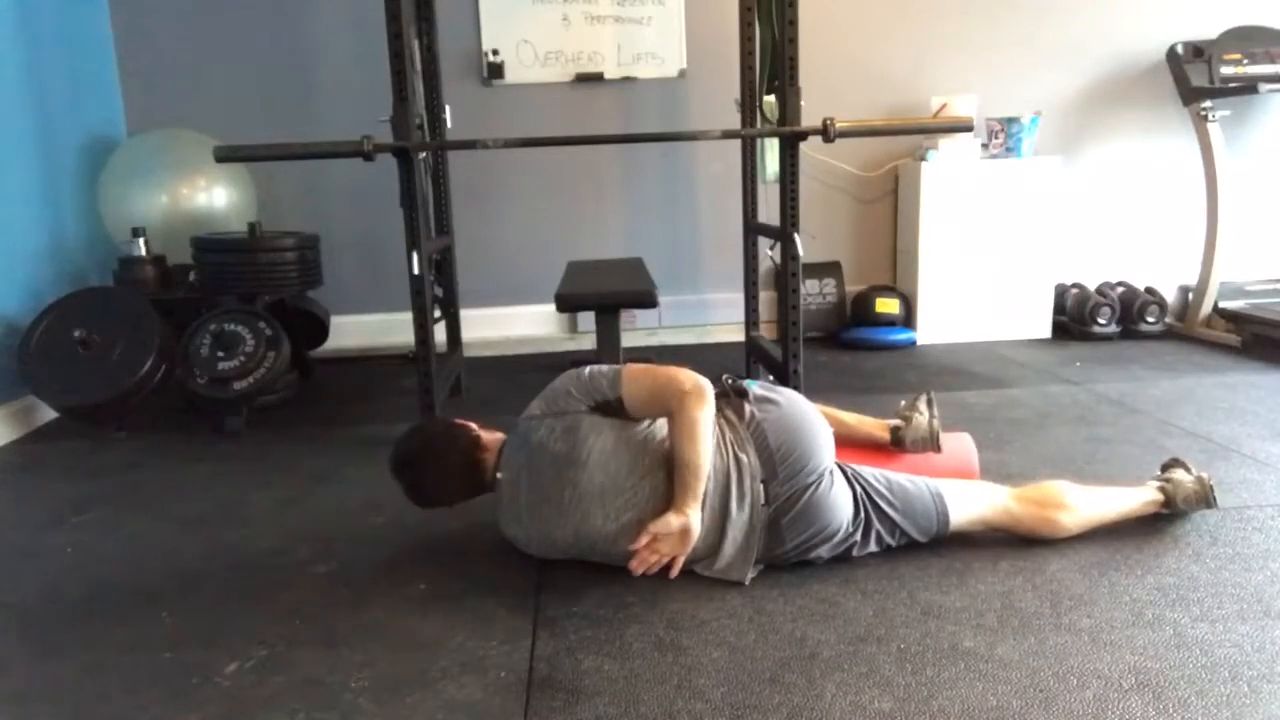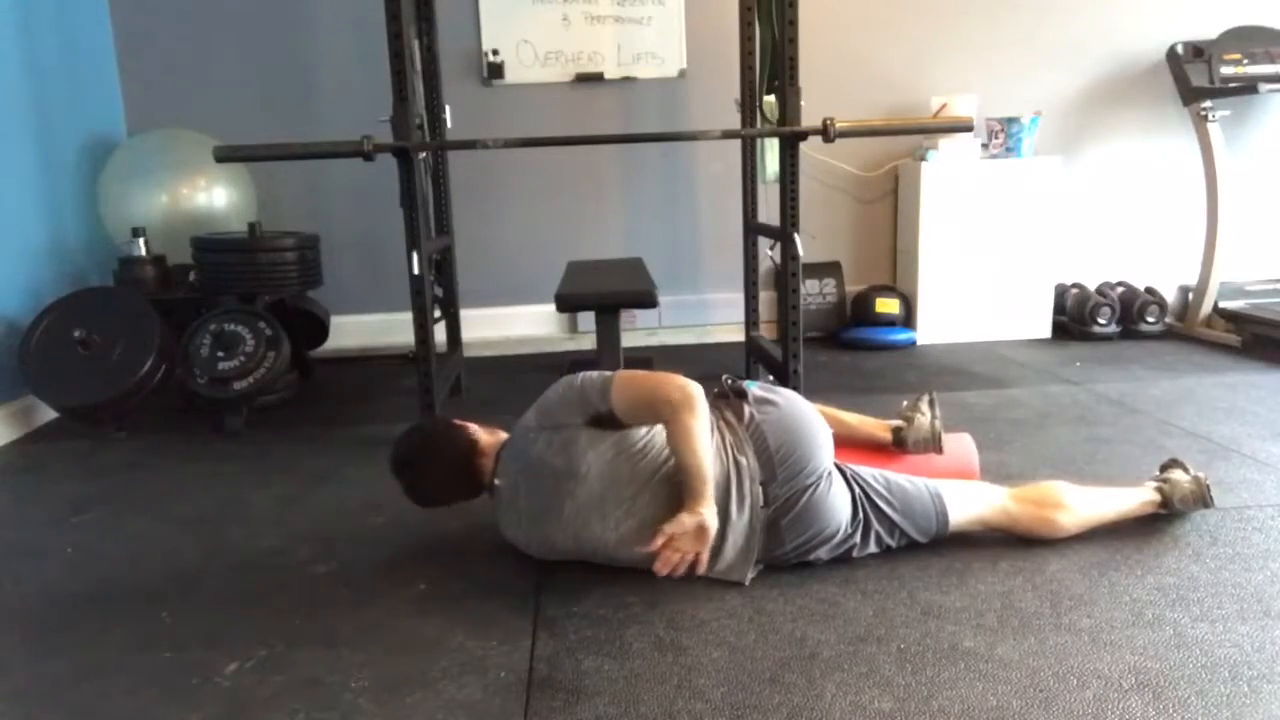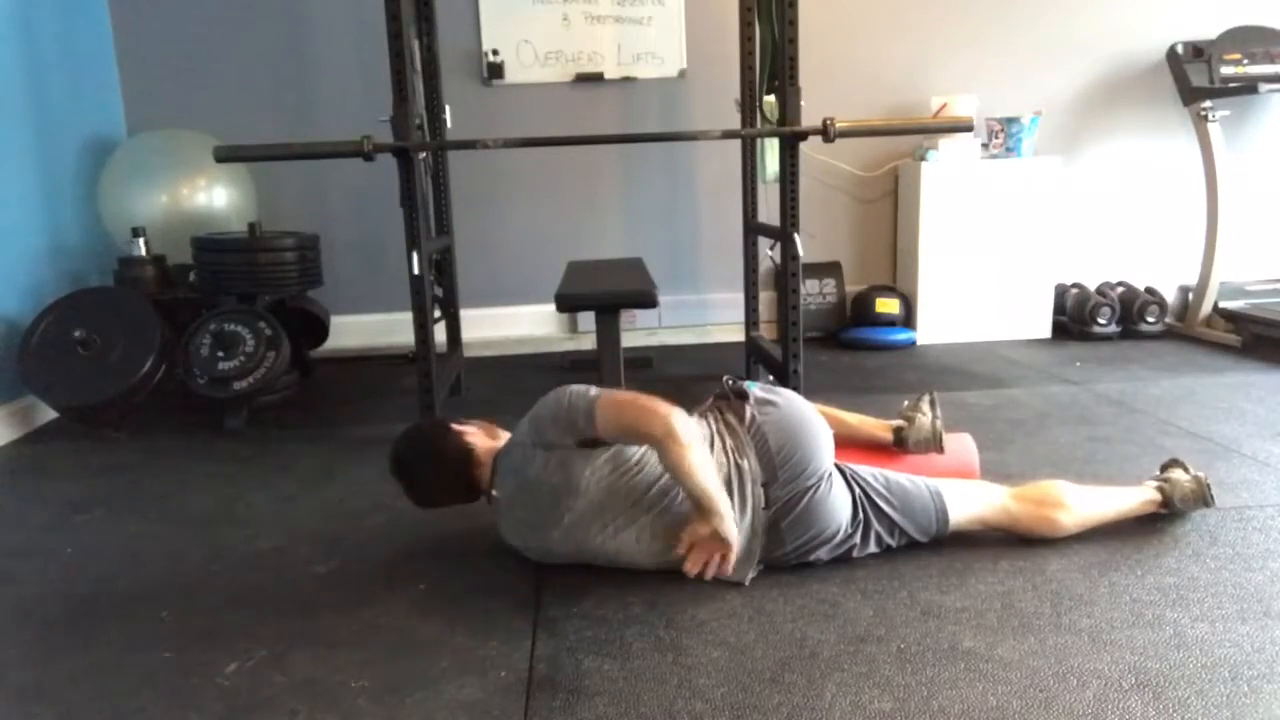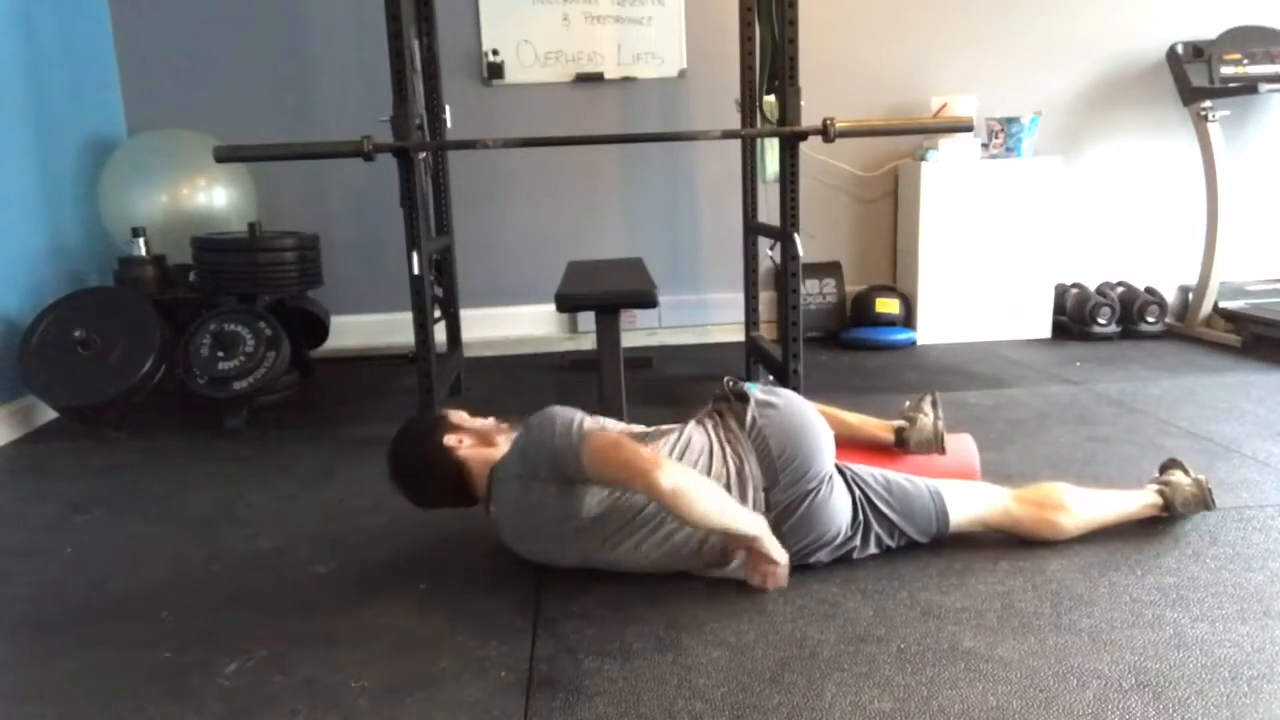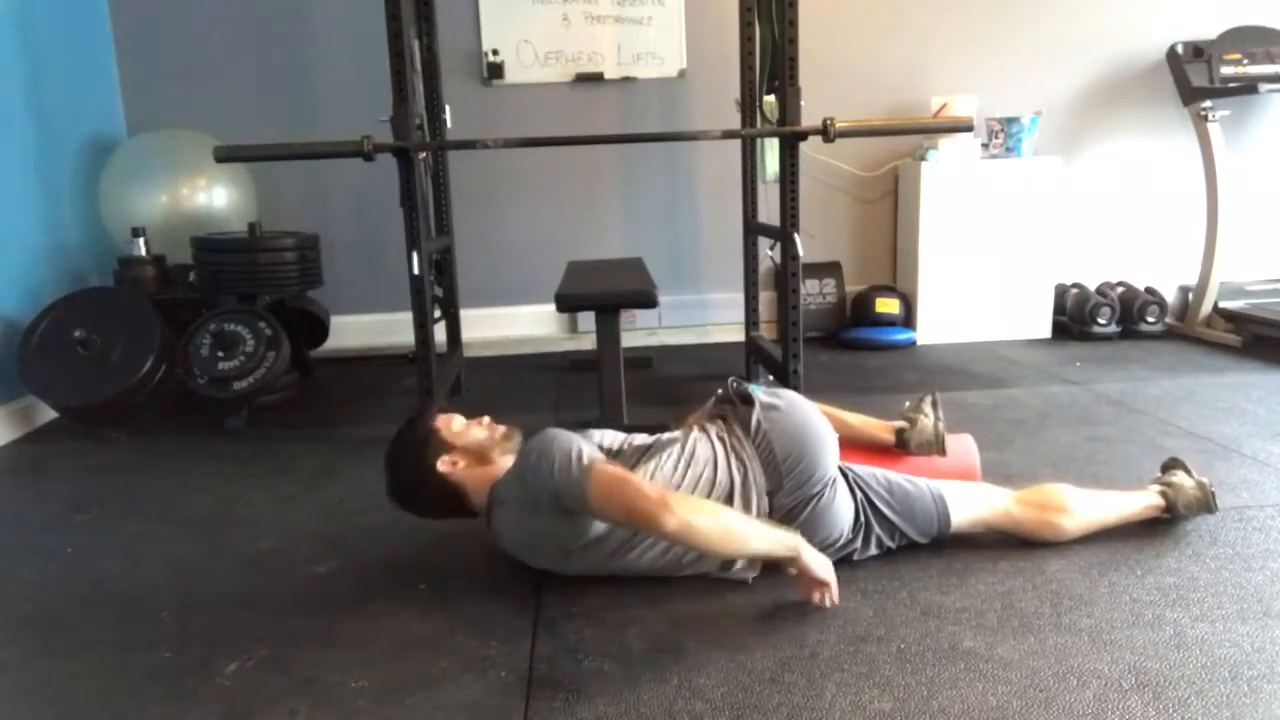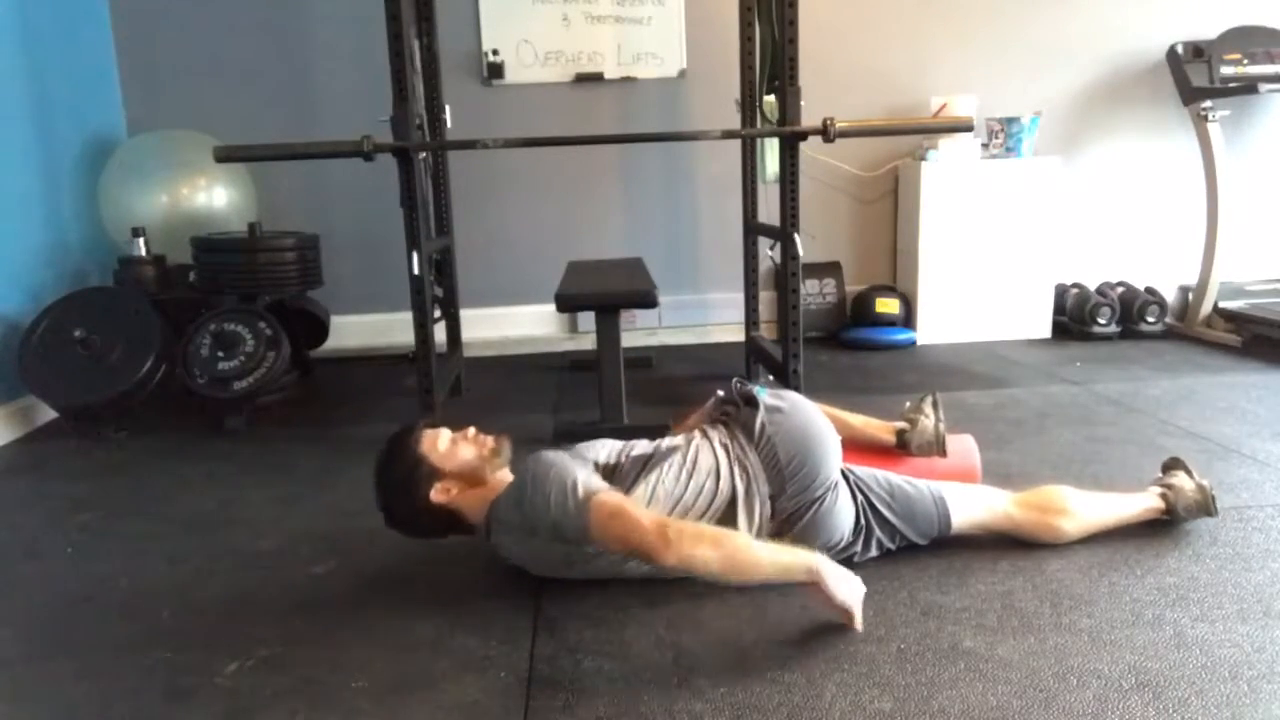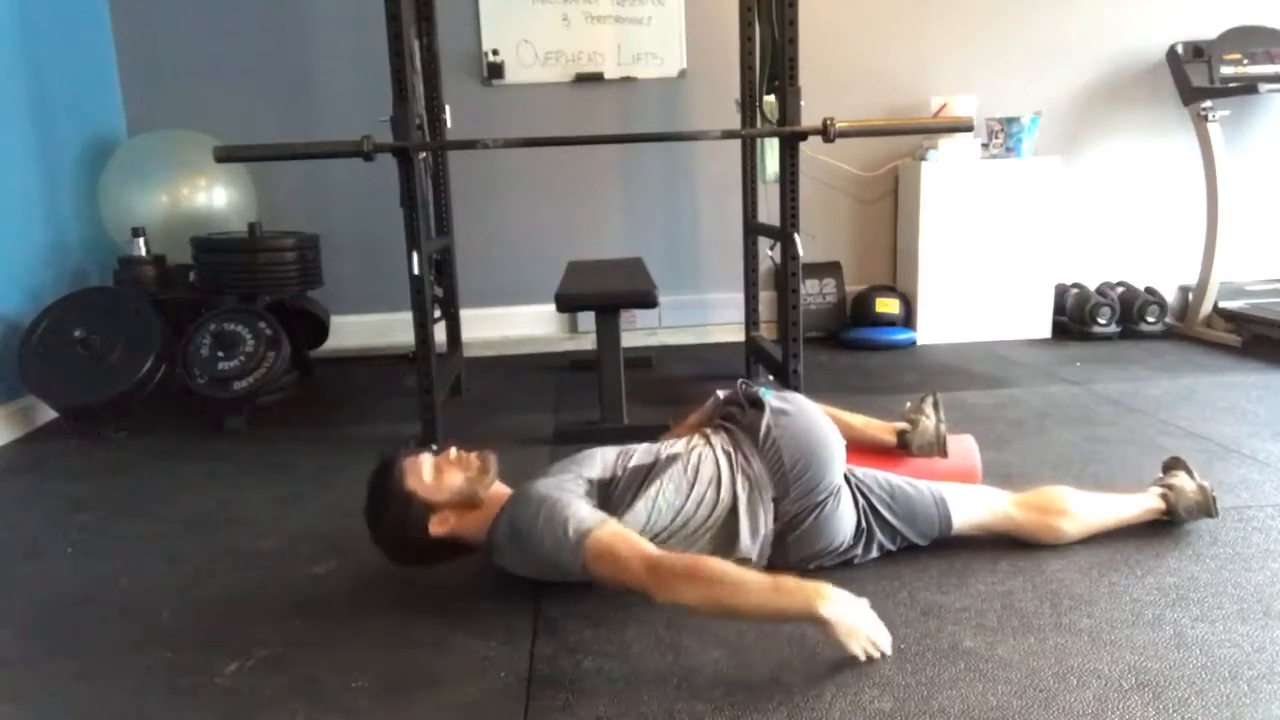
dt=0.2s
person 1, frame 1
left shoulder: (520, 529)
right shoulder: (555, 403)
right elbow: (691, 391)
right wrist: (686, 507)
left hip: (783, 518)
right hip: (782, 480)
person 1, frame 2
left shoulder: (519, 529)
right shoulder: (551, 414)
right elbow: (682, 394)
right wrist: (702, 502)
left hip: (777, 511)
right hip: (785, 489)
person 1, frame 3
left shoulder: (517, 531)
right shoulder: (544, 422)
right elbow: (664, 421)
right wrist: (716, 508)
left hip: (782, 502)
right hip: (799, 519)
person 1, frame 4
left shoulder: (514, 530)
right shoulder: (540, 437)
right elbow: (654, 475)
right wrist: (755, 532)
right hip: (802, 516)
left ankle: (925, 440)
person 1, frame 5
left shoulder: (513, 536)
right shoulder: (542, 459)
right elbow: (662, 513)
right wrist: (795, 550)
right hip: (800, 503)
left ankle: (899, 433)
person 1, frame 6
left shoulder: (513, 542)
right shoulder: (542, 482)
right elbow: (664, 543)
left wrist: (684, 430)
right wrist: (813, 569)
right hip: (803, 514)
right knee: (1006, 511)
left ankle: (901, 435)
right ankle: (1164, 496)
person 1, frame 7
left shoulder: (522, 533)
right shoulder: (538, 516)
right elbow: (661, 576)
left wrist: (694, 419)
right wrist: (816, 602)
right hip: (803, 520)
right knee: (1008, 510)
left ankle: (934, 443)
right ankle: (1162, 496)
